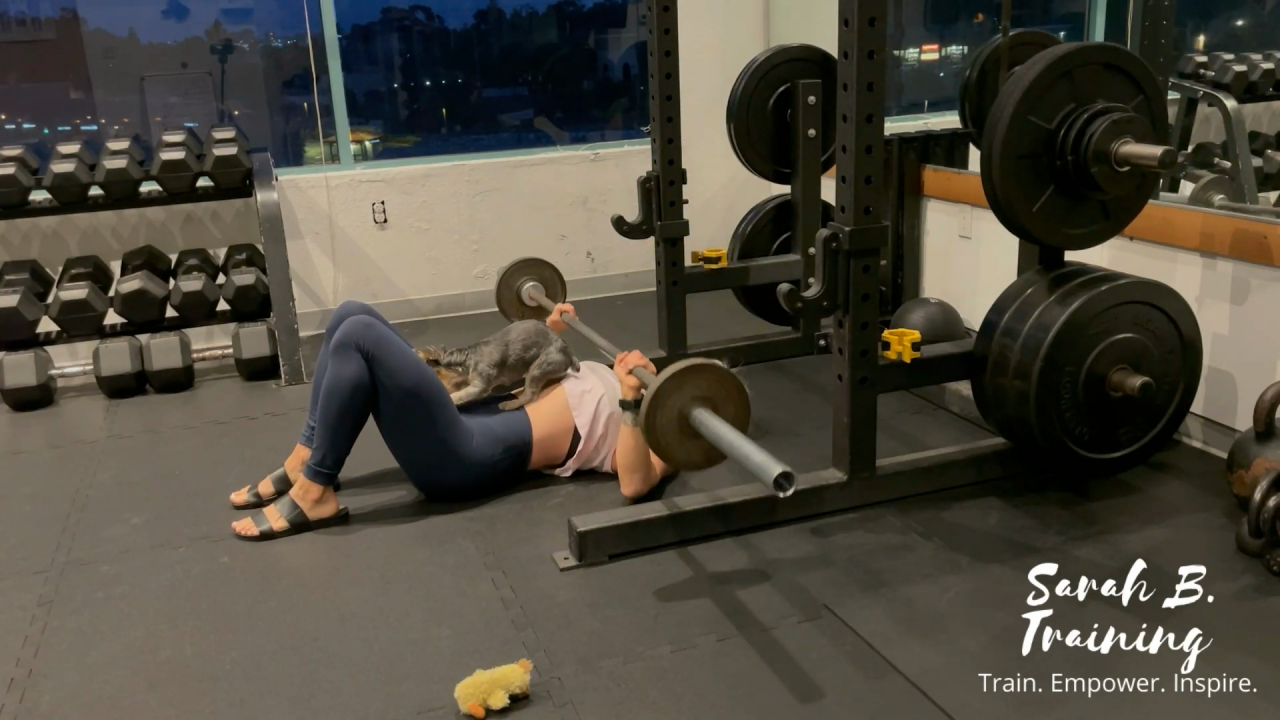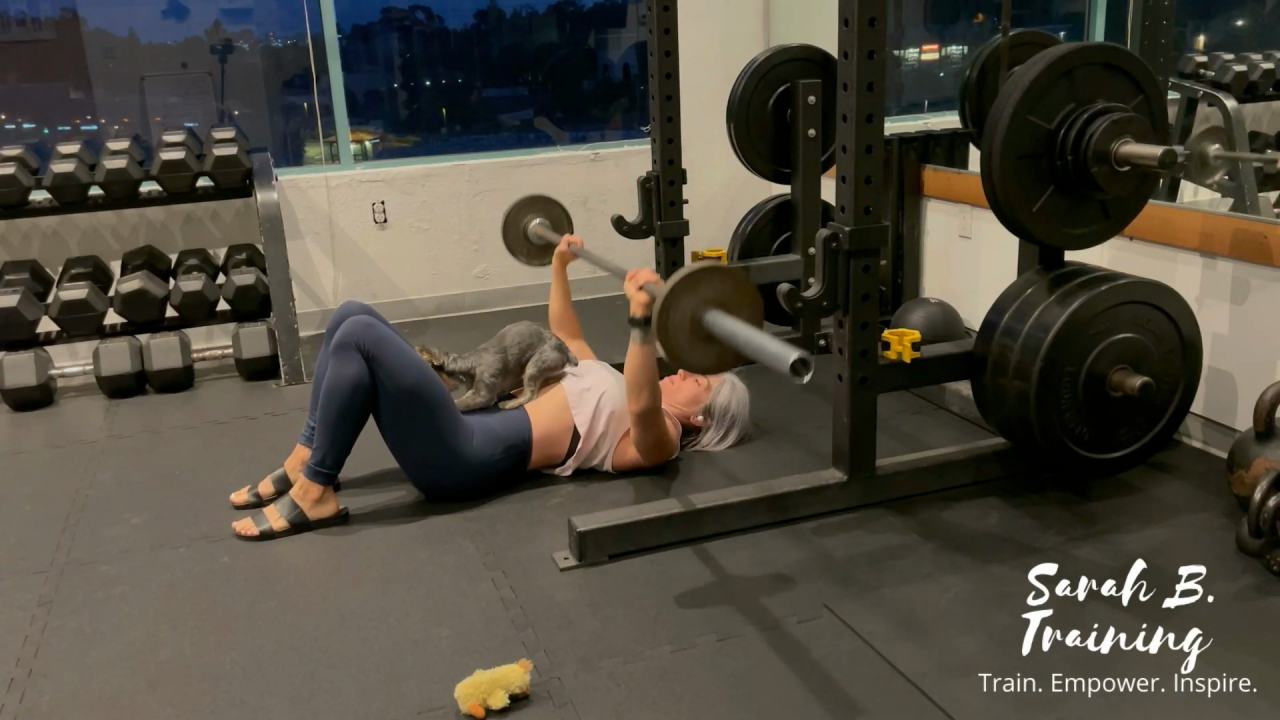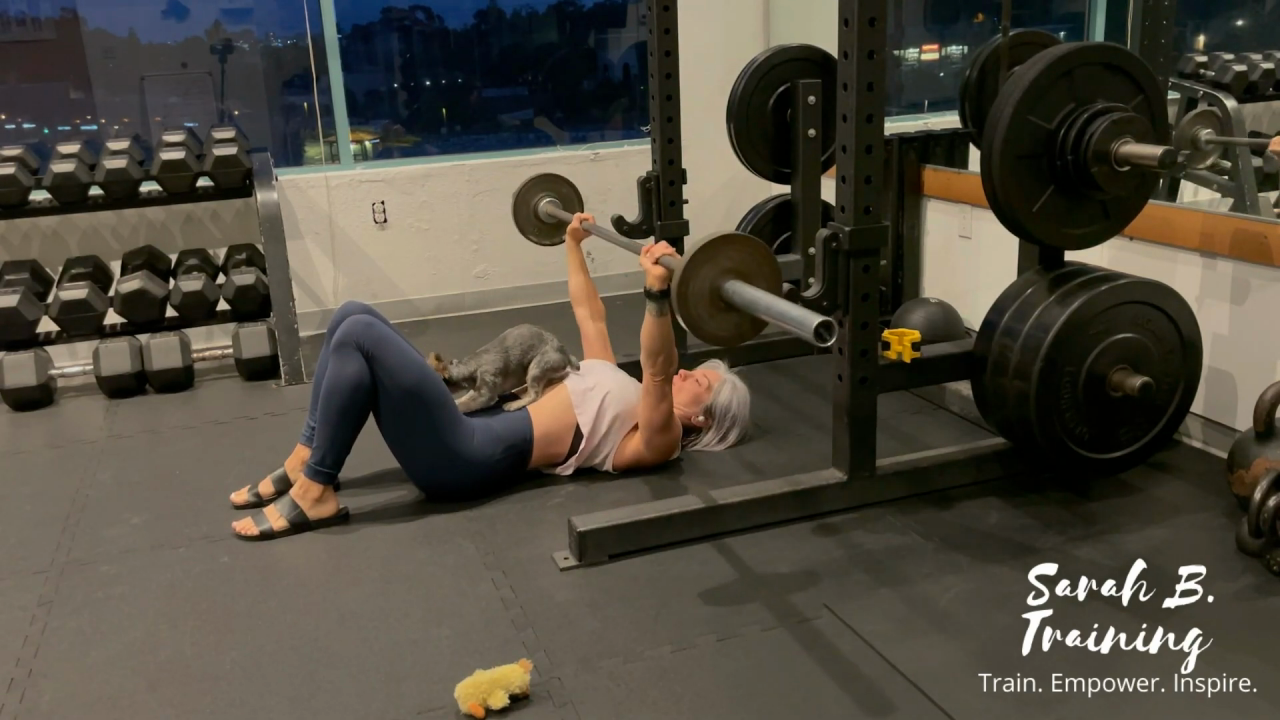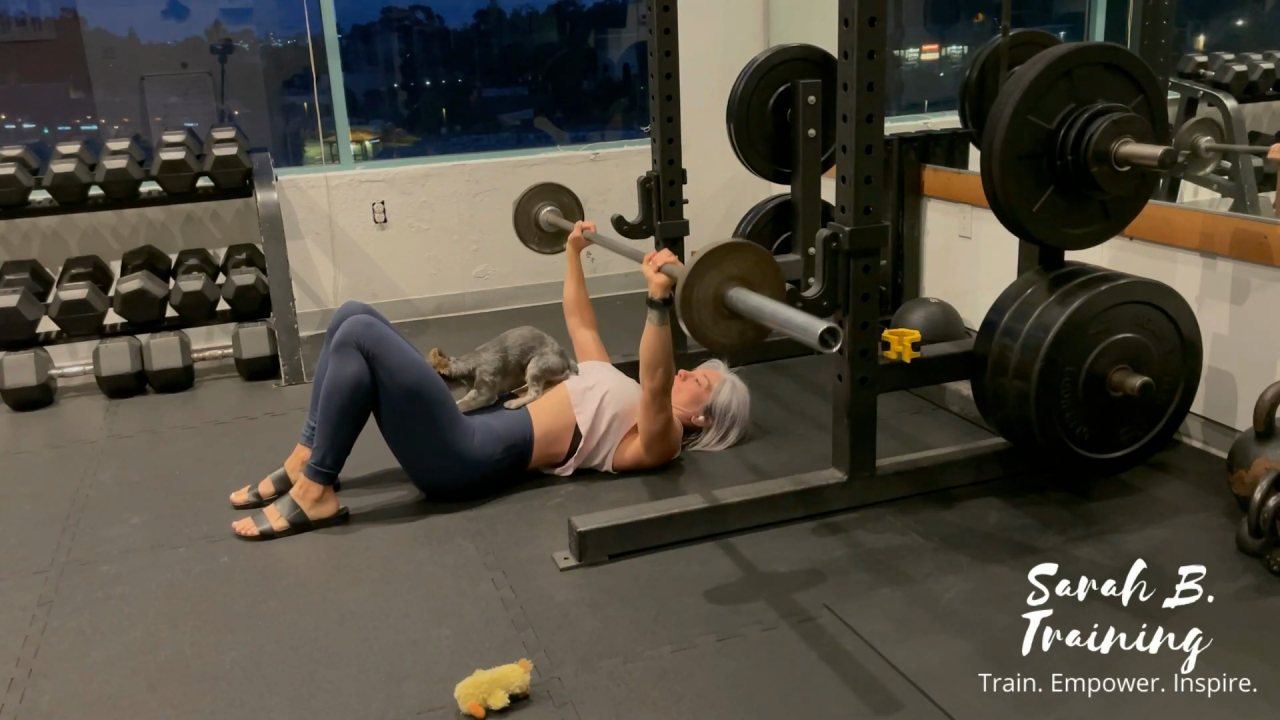
dt=0.3s
person 1, frame 1
left shoulder: (653, 444)
right shoulder: (624, 409)
left elbow: (634, 484)
left wrist: (631, 402)
right wrist: (552, 335)
left hip: (466, 459)
right hip: (470, 425)
left knee: (358, 335)
right knee: (353, 316)
left ankle: (313, 496)
right ankle: (300, 465)
person 1, frame 2
left shoulder: (658, 438)
right shoulder: (618, 390)
left elbow: (642, 405)
right elbow: (565, 335)
left wrist: (642, 318)
right wrist: (559, 267)
left hip: (466, 459)
right hip: (468, 427)
left knee: (358, 335)
right knee: (353, 315)
left ankle: (315, 496)
right ankle: (302, 464)
person 1, frame 3
left shoulder: (657, 438)
right shoulder: (620, 390)
left elbow: (658, 371)
right elbow: (589, 314)
left wrist: (657, 291)
right wrist: (573, 244)
left hip: (467, 458)
right hip: (470, 425)
left knee: (359, 335)
right knee: (353, 316)
left ankle: (315, 494)
right ankle: (303, 464)
person 1, frame 4
left shoulder: (659, 439)
right shoulder: (622, 396)
left elbow: (655, 382)
right elbow: (580, 322)
left wrist: (661, 300)
right wrist: (573, 252)
left hip: (467, 457)
right hip: (471, 421)
left knee: (359, 333)
right knee: (352, 316)
left ankle: (315, 494)
right ankle: (302, 463)
